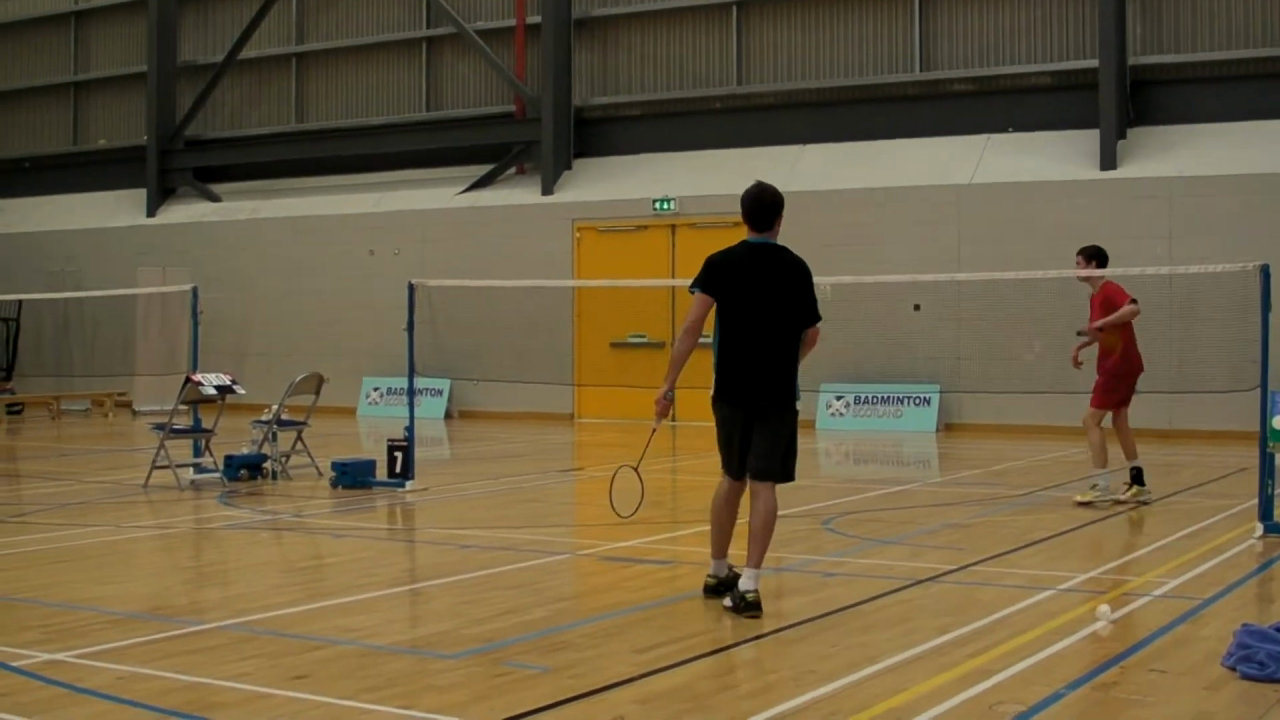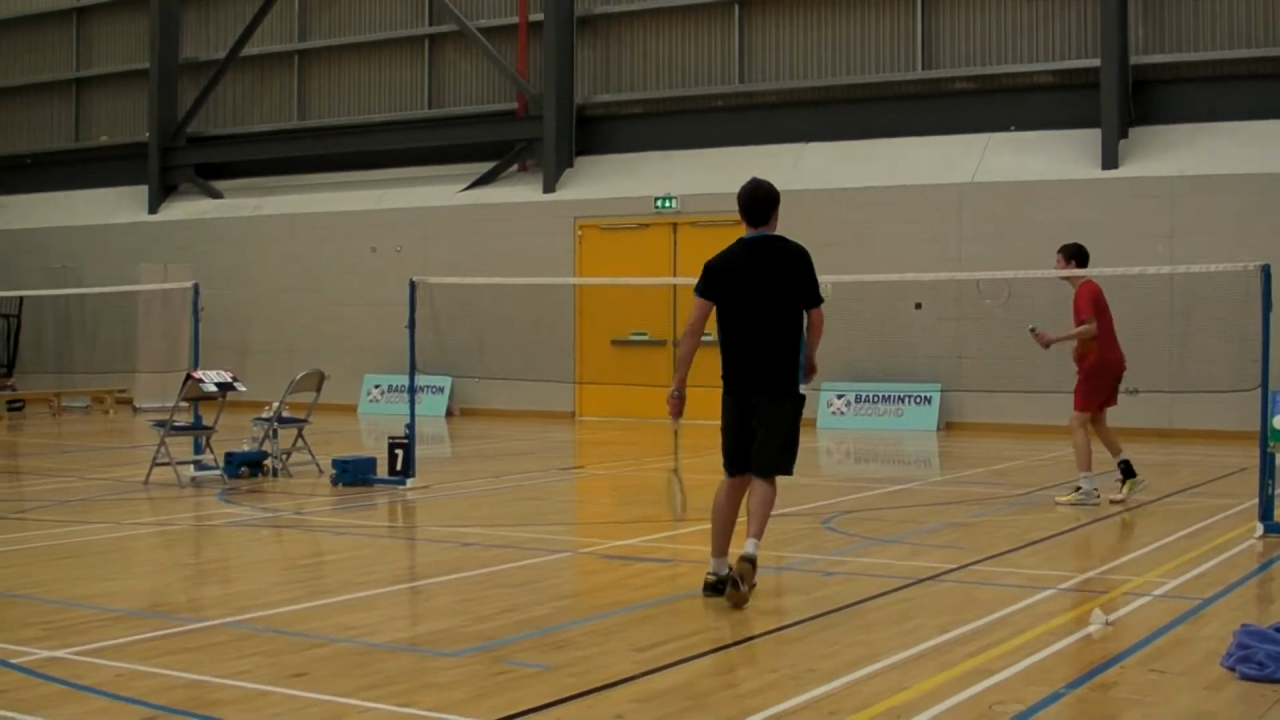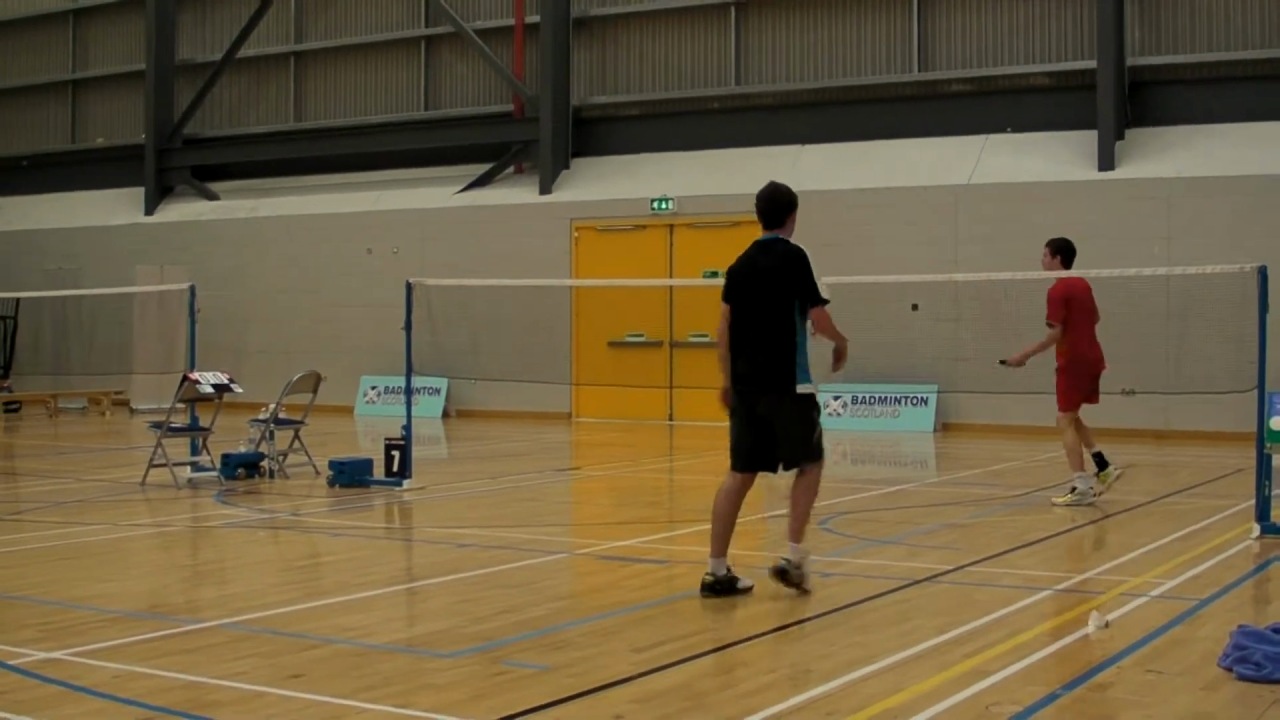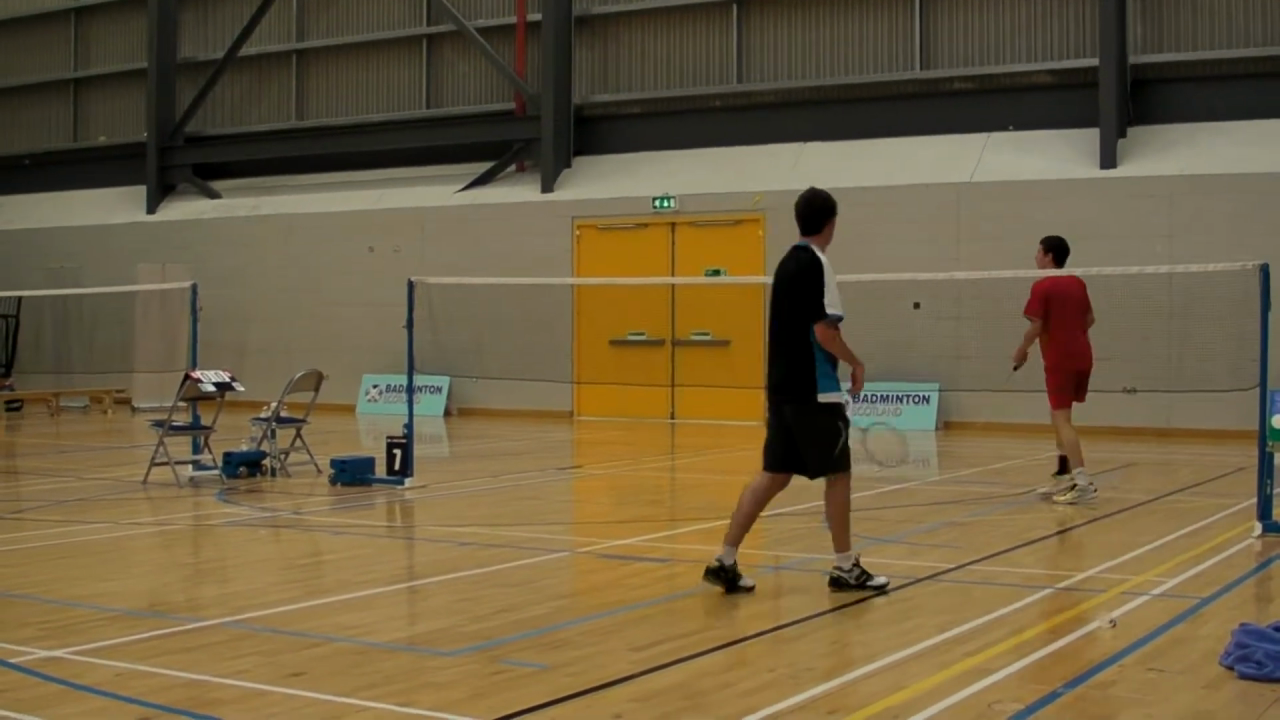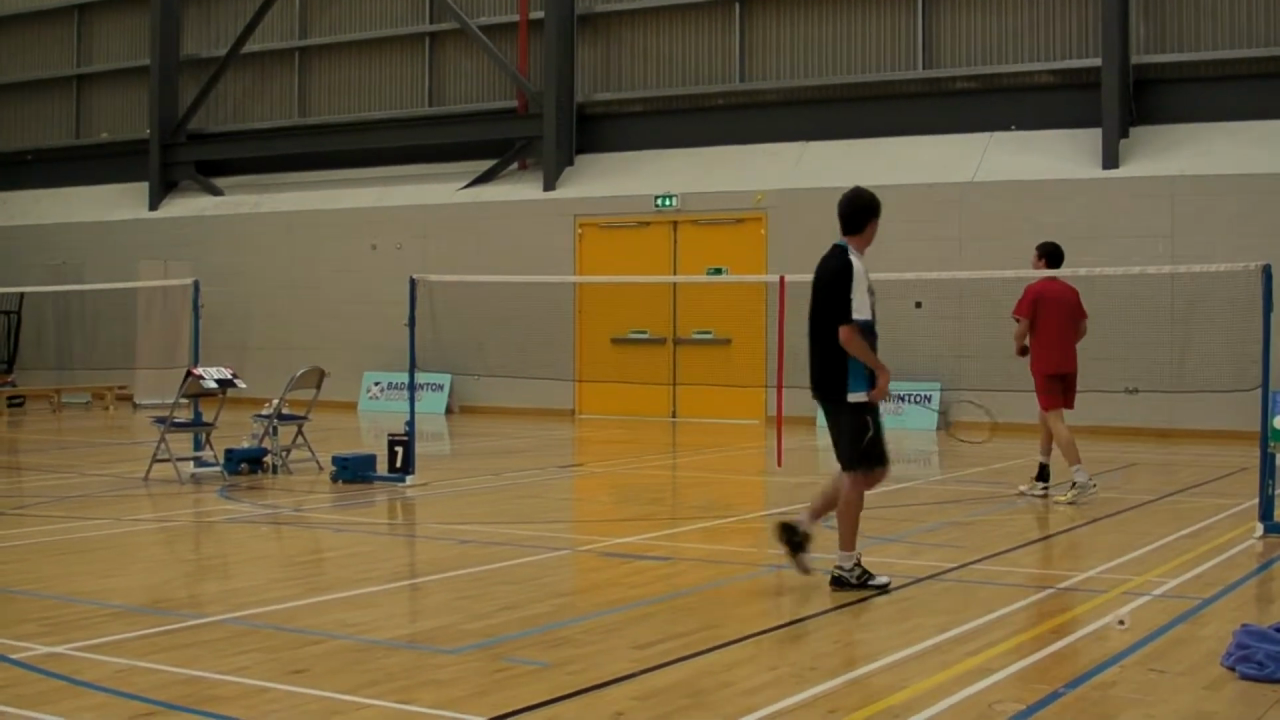
dt=0.2s
person 1, frame 1
left shoulder: (720, 264)
right shoulder: (797, 268)
left elbow: (692, 327)
right elbow: (810, 336)
left wrist: (669, 385)
left hip: (731, 390)
right hip: (779, 394)
left knee: (733, 478)
right knee: (763, 487)
left ankle: (719, 571)
right ankle: (748, 584)
person 1, frame 2
left shoulder: (720, 264)
right shoulder: (796, 256)
left elbow: (693, 329)
right elbow: (816, 319)
left wrist: (678, 385)
right wrist: (809, 358)
left hip: (736, 385)
right hip: (782, 385)
left knee: (734, 476)
right knee: (763, 477)
left ankle: (718, 570)
right ankle: (749, 554)
person 1, frame 3
left shoulder: (740, 265)
right shoulder: (793, 257)
left elbow: (725, 328)
right elbow: (817, 318)
left wrist: (726, 380)
right wrist: (840, 342)
left hip: (745, 385)
right hip: (786, 384)
left knee: (739, 474)
right knee: (809, 464)
left ankle: (716, 570)
right ankle: (792, 558)
person 1, frame 4
left shoulder: (787, 263)
right shoulder: (815, 264)
right elbow: (824, 333)
right wrist: (855, 363)
left hip: (782, 388)
right hip: (814, 390)
left knee: (772, 476)
right knee: (838, 474)
left ankle: (725, 560)
right ankle: (844, 566)
person 1, frame 5
left shoulder: (830, 261)
right shoulder: (850, 267)
right elbow: (848, 335)
left wrist: (871, 371)
right wrist: (881, 369)
left hip: (831, 384)
right hip: (848, 388)
left knee: (865, 470)
right knee: (865, 472)
left ankle: (800, 525)
right ankle: (847, 566)
person 2, frame 1
left shoulder: (1110, 290)
right shoulder: (1095, 296)
left elbow: (1133, 309)
left wrist: (1102, 322)
right wrist: (1079, 347)
left hip: (1119, 366)
right hip: (1111, 366)
left knee: (1091, 421)
right knee: (1119, 423)
left ankle: (1102, 486)
right ankle: (1138, 484)
person 2, frame 2
left shoulder: (1085, 292)
right shoulder: (1088, 289)
left elbow: (1091, 329)
left wrist: (1056, 338)
right wrist: (1078, 347)
left hip: (1097, 366)
right hip: (1109, 364)
left knee: (1077, 424)
right knee: (1098, 423)
left ankle: (1087, 489)
right ankle: (1129, 476)
person 2, frame 3
left shoulder: (1058, 290)
right shoulder: (1082, 284)
left elbow: (1055, 333)
right elbow: (1095, 318)
left wrist: (1025, 355)
left hip: (1073, 363)
right hip: (1092, 361)
left knee: (1065, 423)
right knee: (1072, 419)
left ankle: (1082, 488)
right ankle: (1103, 467)
person 2, frame 4
left shoulder: (1042, 287)
right shoulder: (1078, 284)
left elbow: (1035, 328)
right elbow: (1090, 319)
left wrist: (1021, 351)
left hip: (1059, 361)
right hip: (1082, 359)
left knee: (1062, 420)
right knee: (1060, 418)
left ankle: (1082, 483)
right ankle: (1064, 474)
person 2, frame 5
left shoulder: (1033, 290)
right shoulder: (1072, 292)
left elbow: (1022, 328)
right elbow: (1083, 329)
left wrist: (1019, 346)
left hip: (1045, 366)
right hip: (1067, 365)
left knee: (1055, 422)
right knee: (1046, 419)
left ankle: (1081, 479)
right ankle: (1041, 480)
